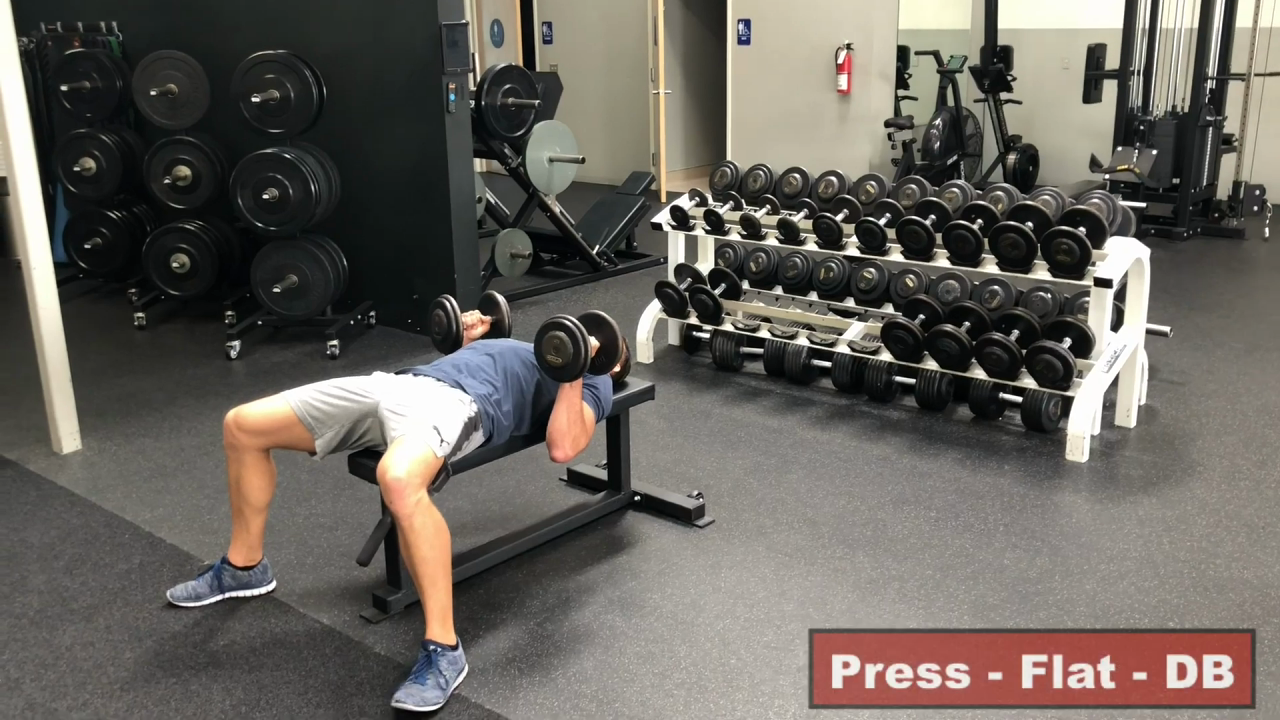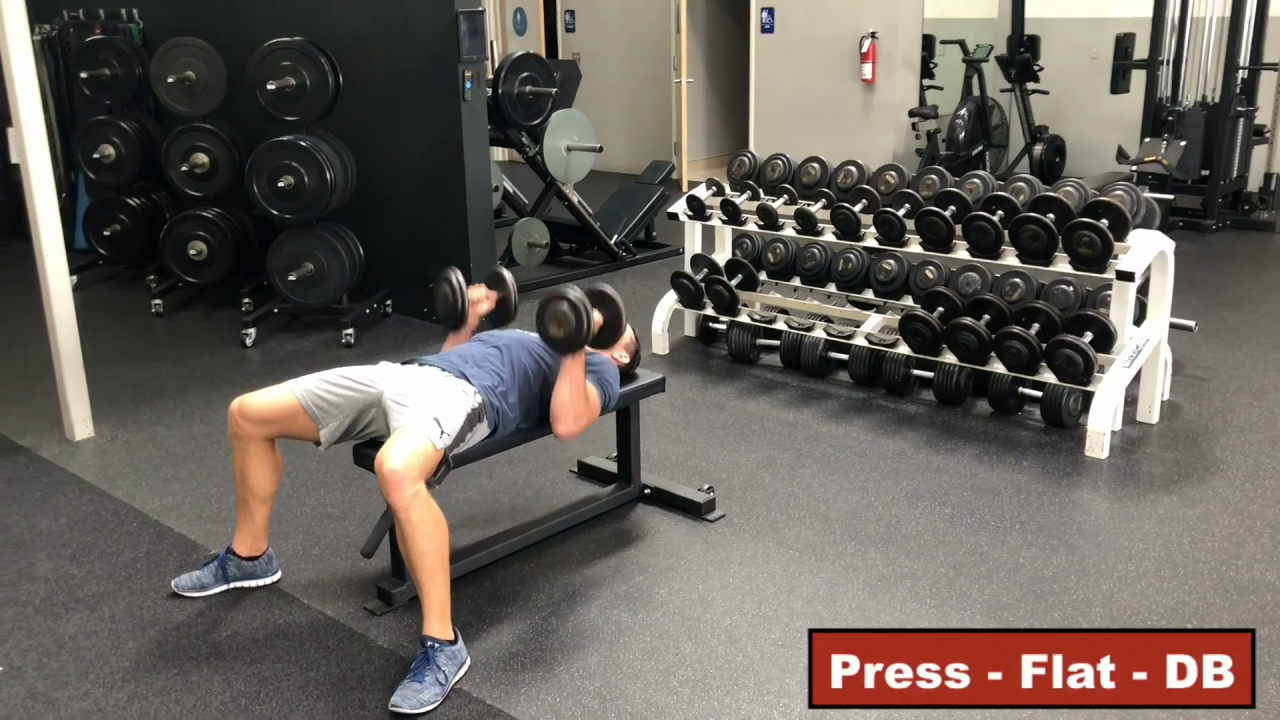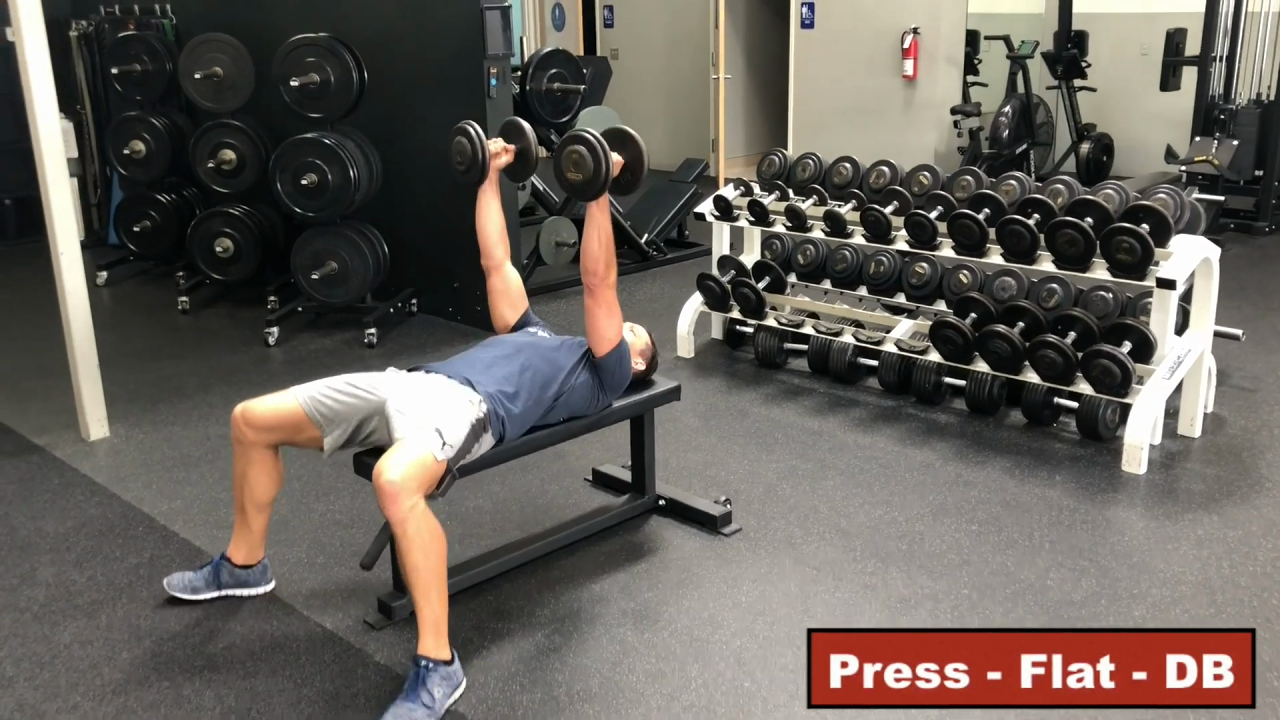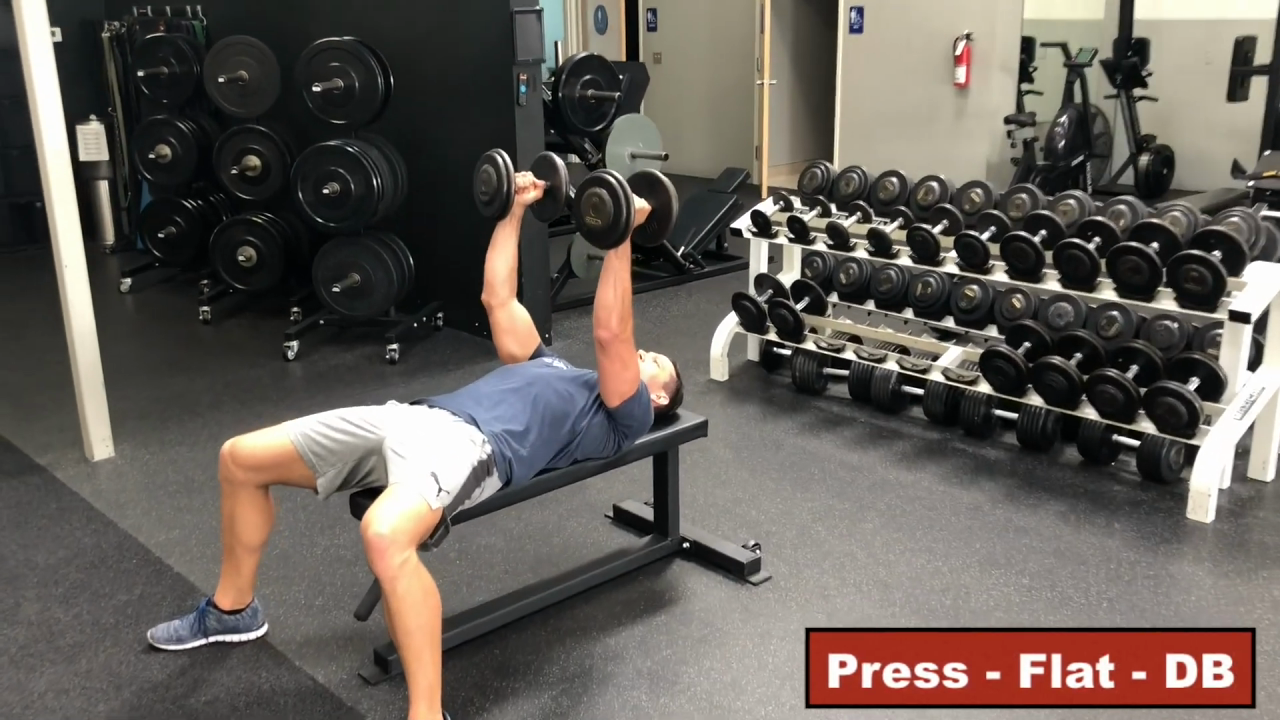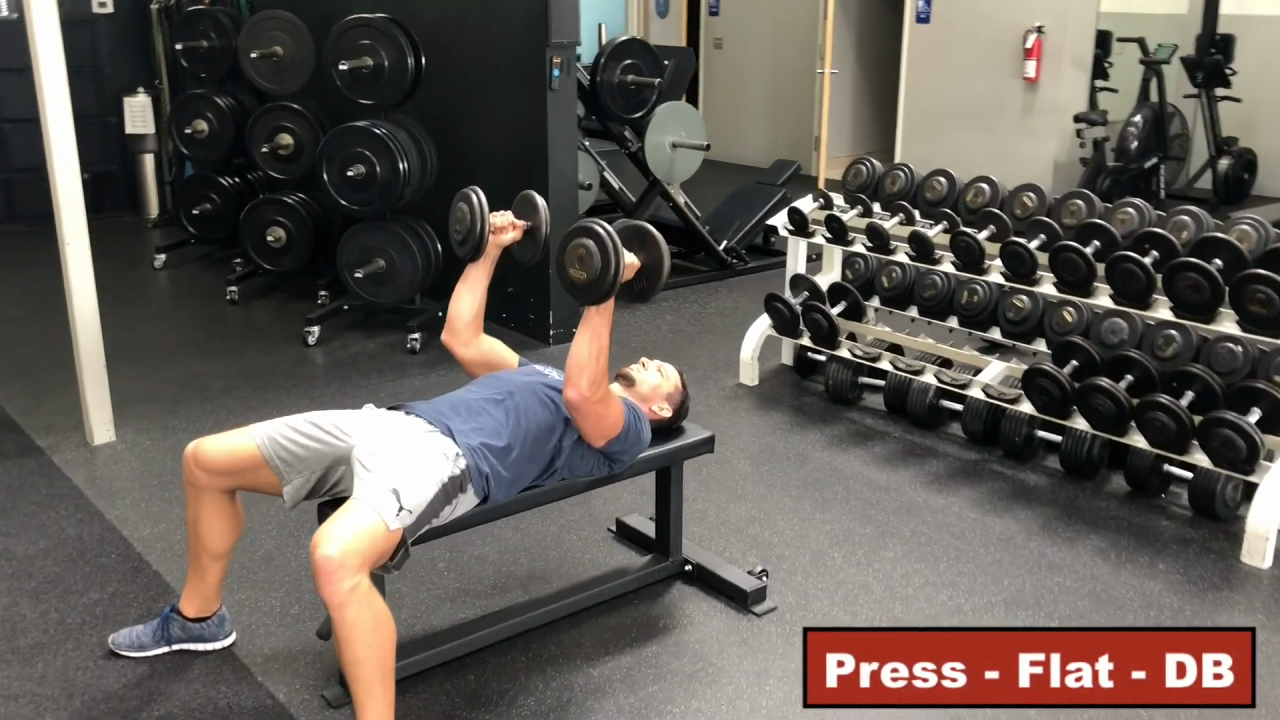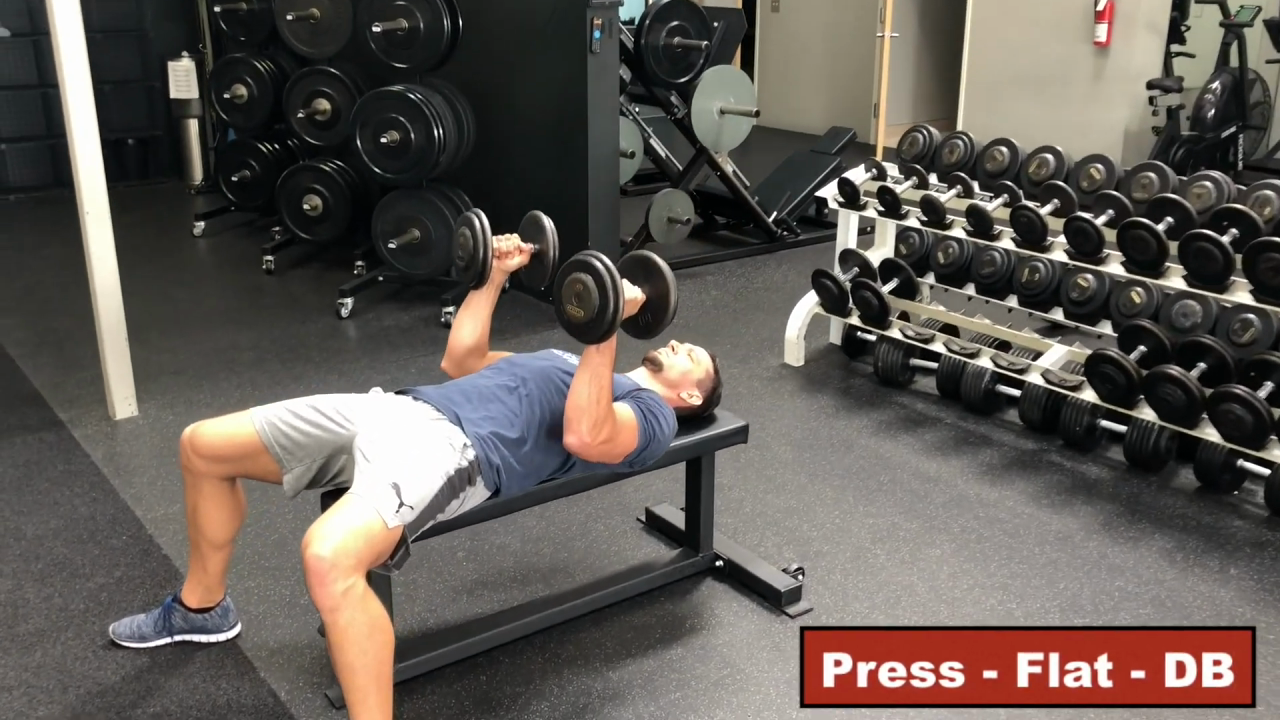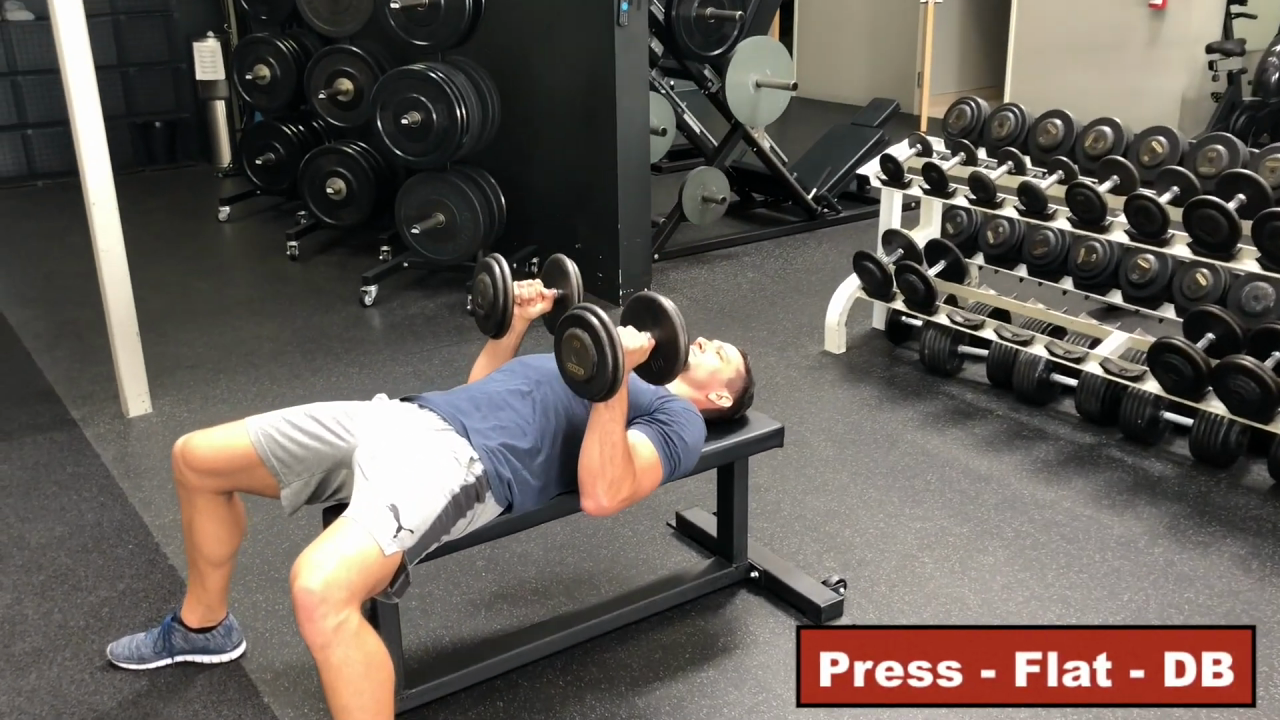
dt=0.7s
person 1, frame 1
left shoulder: (593, 382)
right shoulder: (537, 353)
left elbow: (562, 448)
right wrist: (465, 338)
left hip: (456, 402)
right hip: (396, 384)
left knee: (400, 480)
right knee: (242, 426)
left ankle: (443, 650)
right ankle: (244, 567)
person 1, frame 2
left shoulder: (599, 368)
right shoulder: (543, 341)
left elbow: (565, 424)
left wrist: (578, 347)
right wrist: (469, 318)
left hip: (464, 393)
right hip: (404, 373)
left knee: (398, 472)
right knee: (247, 415)
left ankle: (441, 645)
right ankle: (249, 556)
person 1, frame 3
left shoulder: (604, 373)
right shoulder: (534, 333)
left elbow: (598, 285)
right elbow: (496, 262)
left wrist: (598, 194)
right wrist: (491, 176)
left hip: (469, 406)
right hip: (410, 383)
left knee: (396, 484)
right knee: (251, 420)
left ankle: (437, 666)
right ankle: (244, 564)
person 1, frame 4
left shoulder: (627, 416)
right shoulder: (553, 367)
left elbow: (610, 333)
right elbow: (499, 299)
left wrist: (621, 241)
right wrist: (515, 211)
left hip: (472, 444)
right hip: (411, 416)
left knee: (386, 537)
right knee: (239, 458)
right ankle: (233, 609)
person 1, frame 5
left shoulder: (627, 429)
right shoulder: (545, 375)
left elbow: (581, 395)
right elbow: (460, 336)
left wrist: (604, 295)
right wrist: (491, 250)
left hip: (447, 458)
right hip: (387, 423)
left knee: (335, 558)
right knee: (203, 461)
right ankle: (199, 616)
person 1, frame 6
left shoulder: (652, 415)
right shoulder: (573, 366)
left elbow: (583, 436)
right elbow: (460, 360)
left wrist: (608, 327)
right wrist: (494, 275)
left hip: (456, 447)
right hip: (398, 407)
left knee: (329, 558)
right knee: (202, 446)
right ankle: (202, 606)
person 1, frame 7
left shoulder: (678, 422)
left elbow: (600, 495)
left wrist: (615, 375)
right wrist: (516, 322)
left hip: (461, 462)
right hip: (403, 416)
left knee: (321, 590)
right knee: (195, 458)
right ankle: (204, 626)
